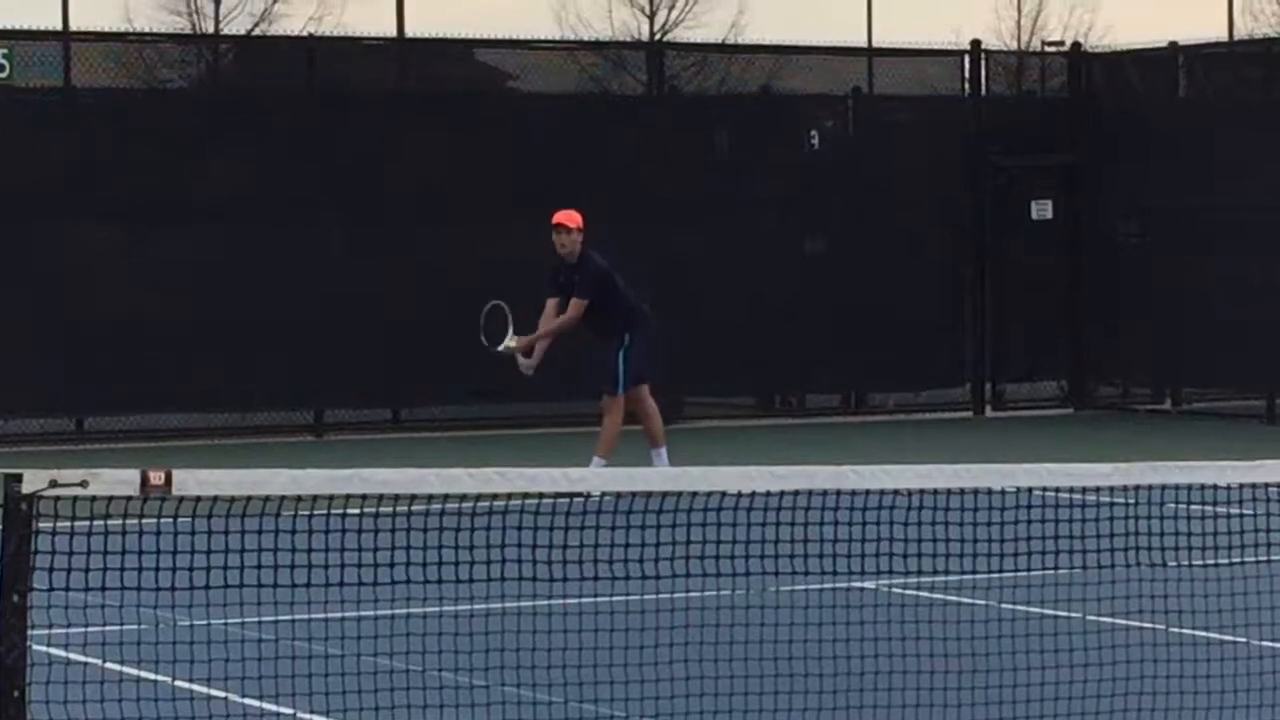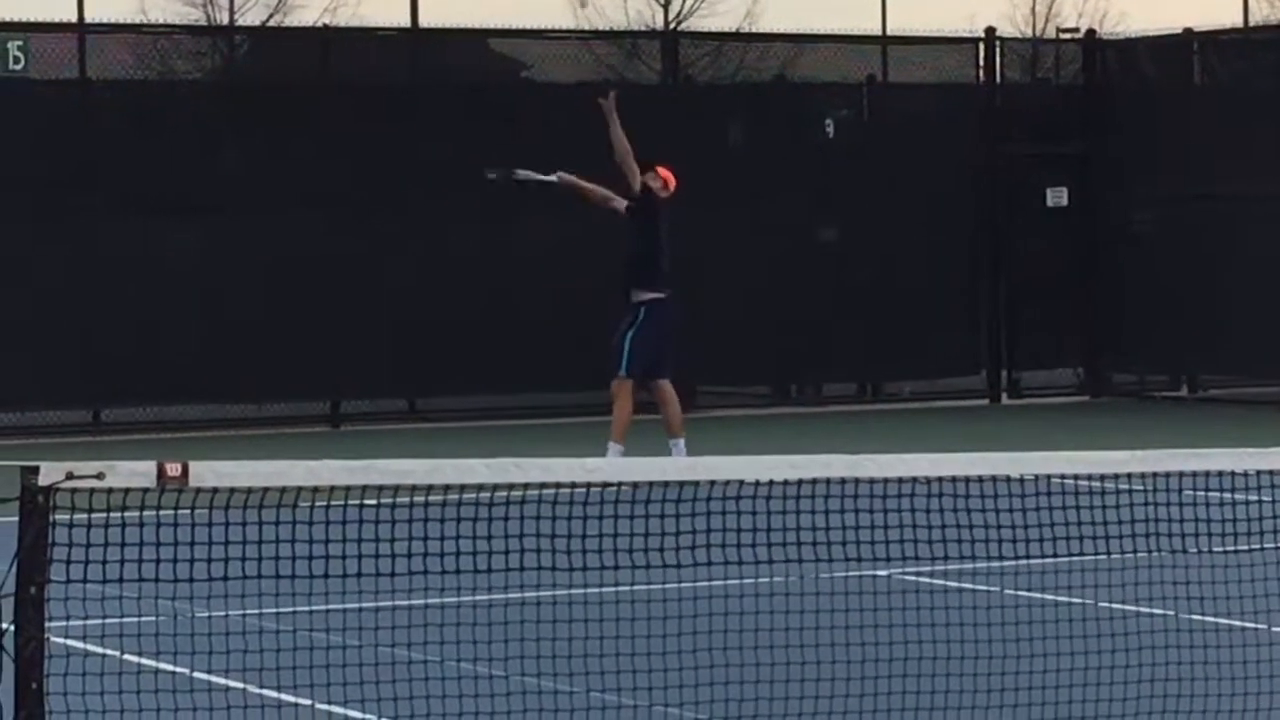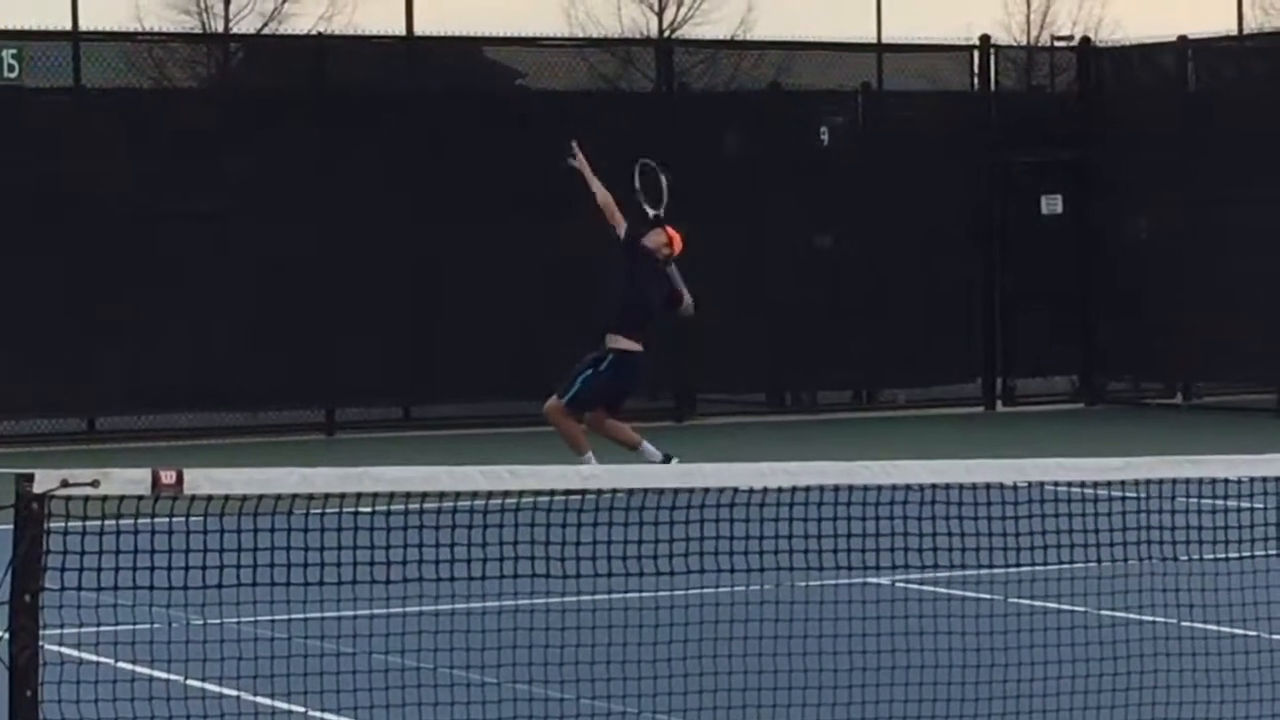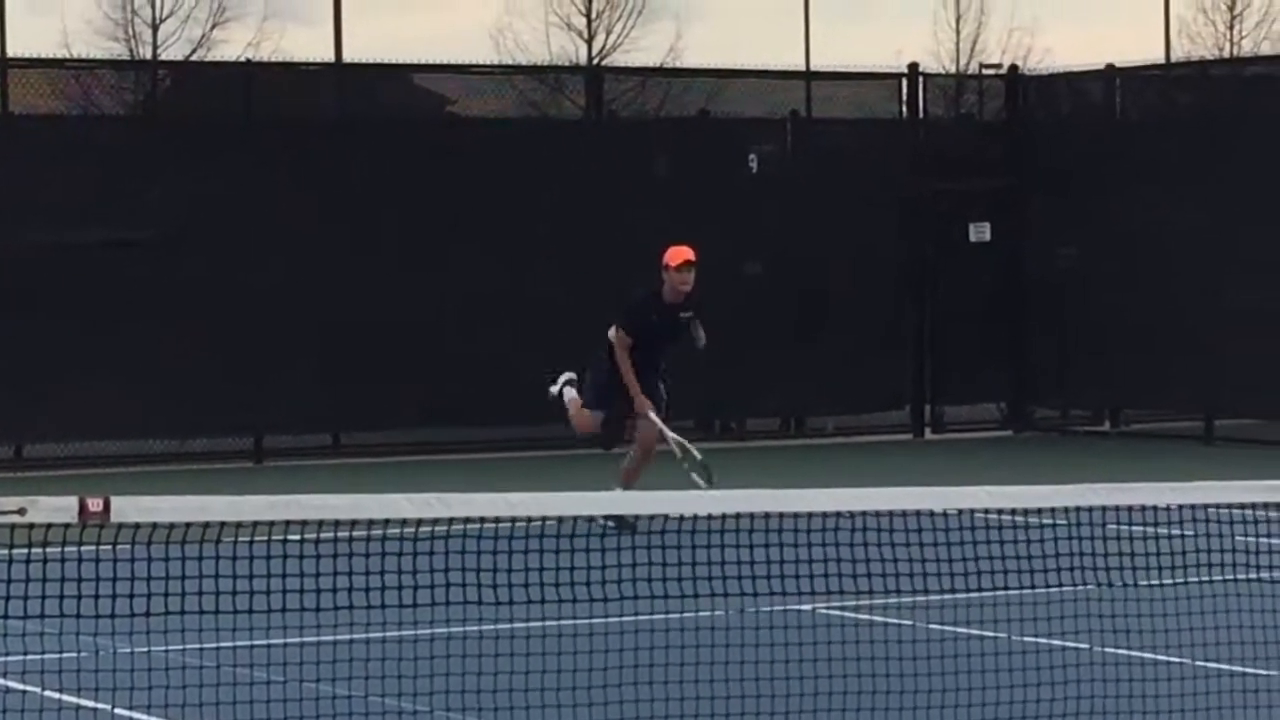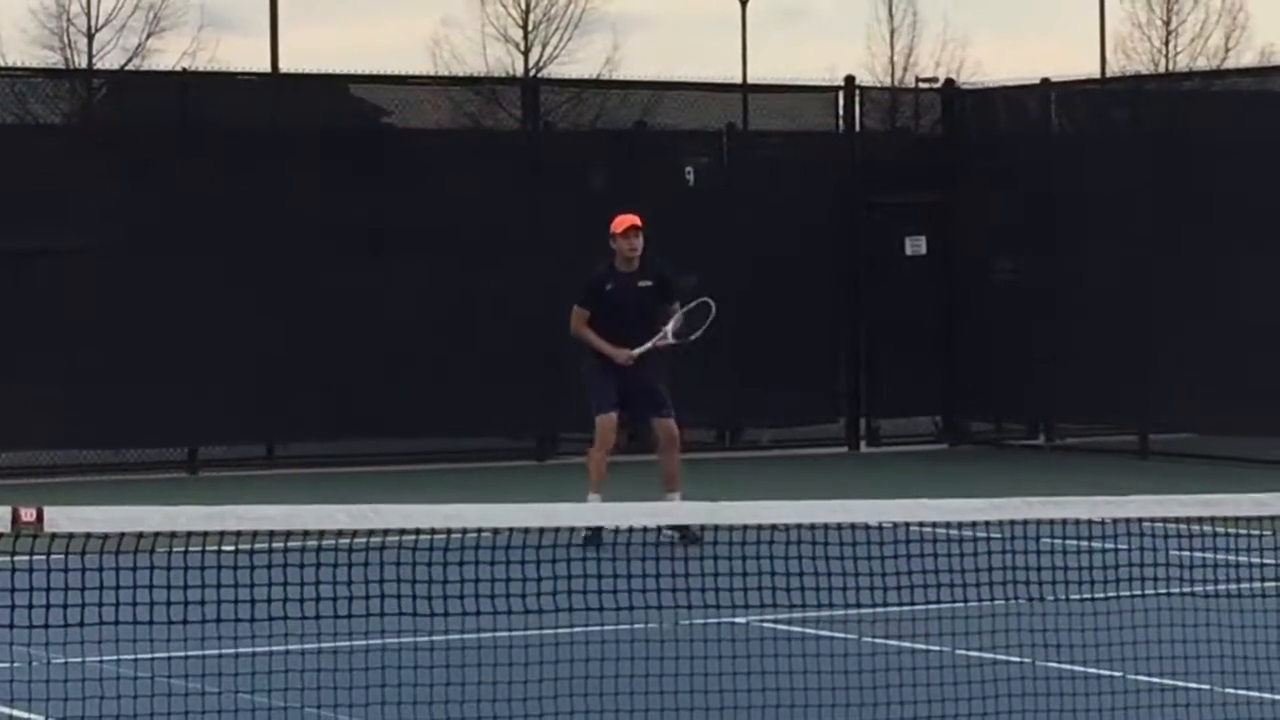
dt=0.7s
person 1, frame 1
left shoulder: (592, 267)
right shoulder: (559, 271)
left elbow: (571, 318)
right elbow: (550, 315)
left wrist: (531, 340)
right wrist: (536, 354)
left hip: (630, 330)
right hip: (619, 331)
left knee: (613, 401)
right knee: (639, 396)
left ankle: (595, 471)
right ankle: (661, 465)
person 1, frame 2
left shoulder: (651, 208)
right shoulder: (642, 211)
left elbow: (628, 164)
right elbow: (613, 200)
left wrist: (613, 116)
right wrist: (576, 182)
left hip: (648, 310)
right hip: (651, 307)
left knee: (622, 386)
right knee: (660, 385)
left ankle: (613, 461)
right ankle: (680, 456)
person 1, frame 3
left shoulder: (642, 258)
right shoulder: (662, 279)
left elbow: (612, 213)
right elbow: (688, 308)
left wrist: (585, 170)
right wrist: (675, 274)
left hip: (616, 359)
right hip: (626, 358)
left knee: (554, 410)
right knee: (597, 420)
right ankle: (656, 458)
person 1, frame 4
left shoulder: (688, 300)
right shoulder: (642, 305)
right elbow: (621, 350)
left wrist: (698, 332)
right wrist: (636, 395)
left hip: (649, 370)
right hip: (617, 361)
left knee: (648, 440)
right knee: (586, 427)
right ankle: (569, 388)
person 1, frame 5
left shoulder: (657, 277)
right shoulder: (599, 280)
left elbow: (675, 313)
right elbow: (577, 326)
right wrist: (611, 351)
left hip: (644, 367)
right hip: (605, 367)
left knee: (669, 436)
right knee: (605, 436)
